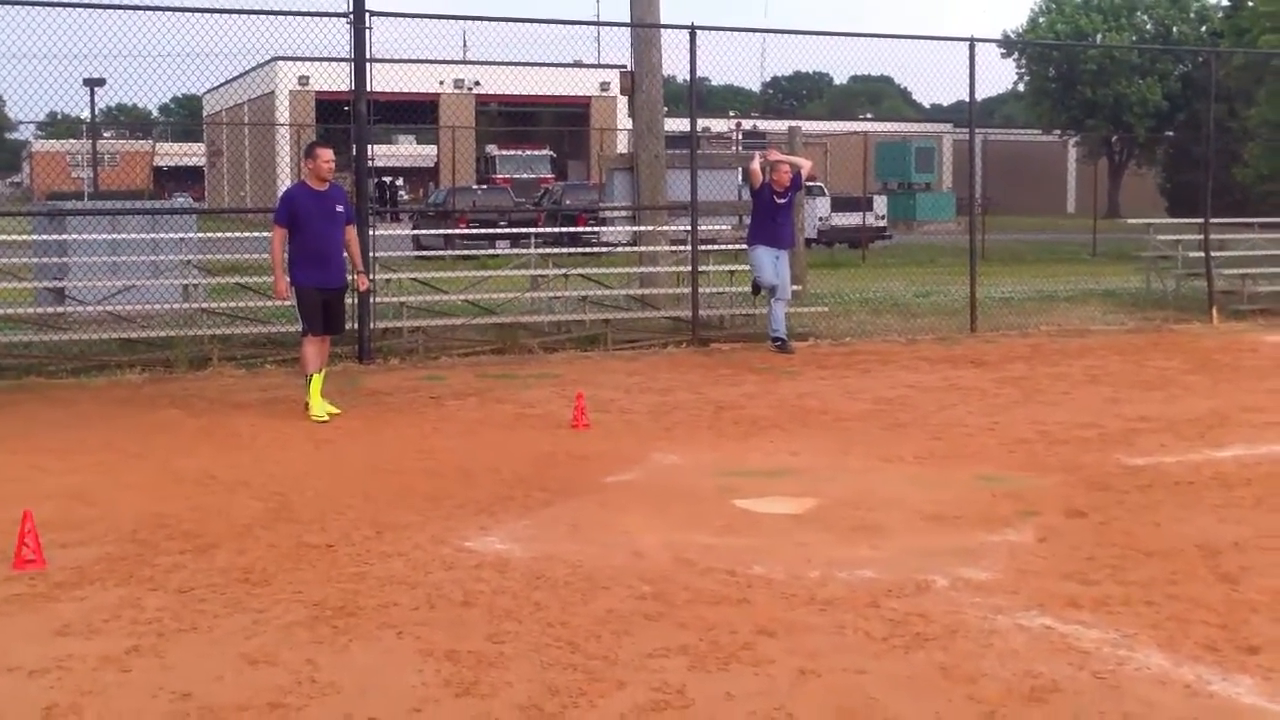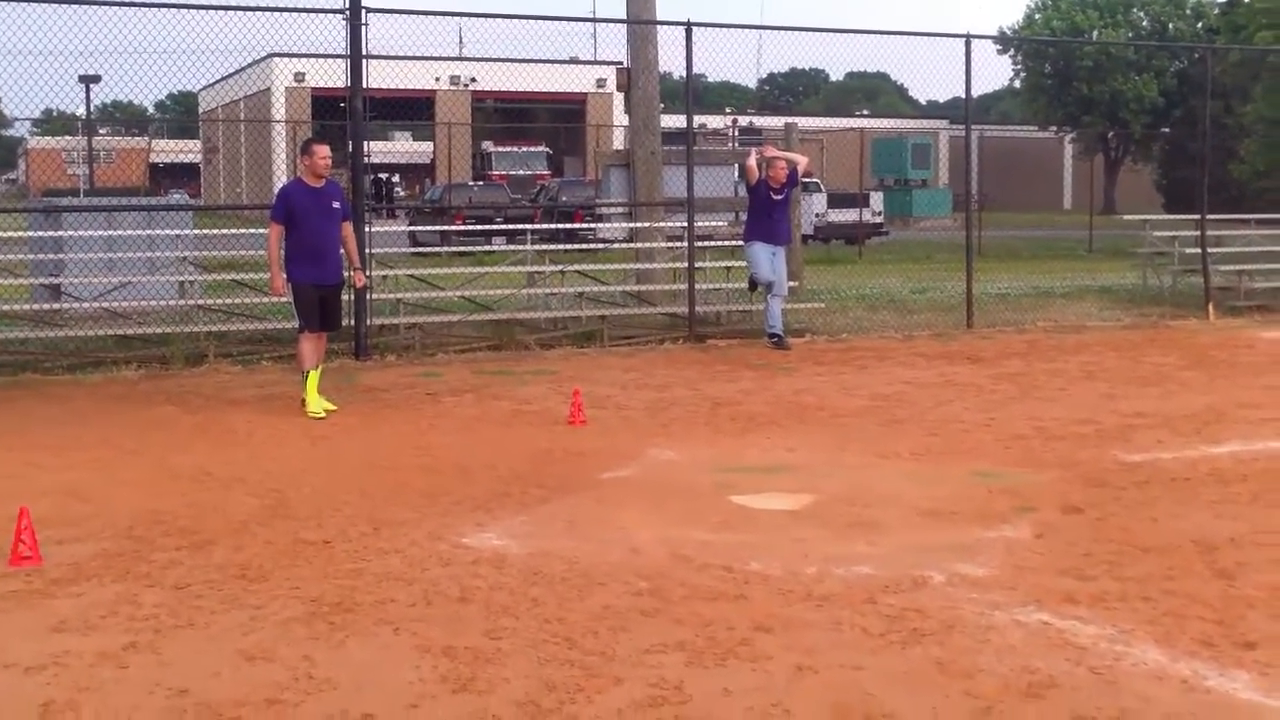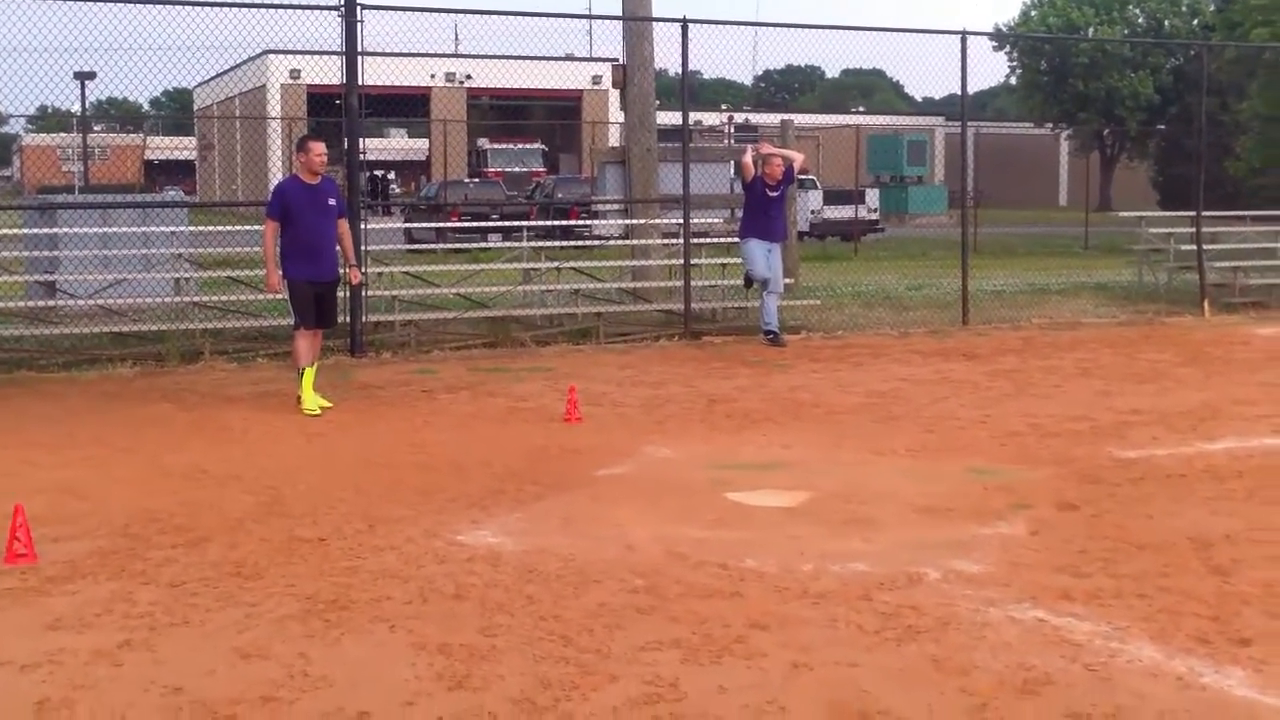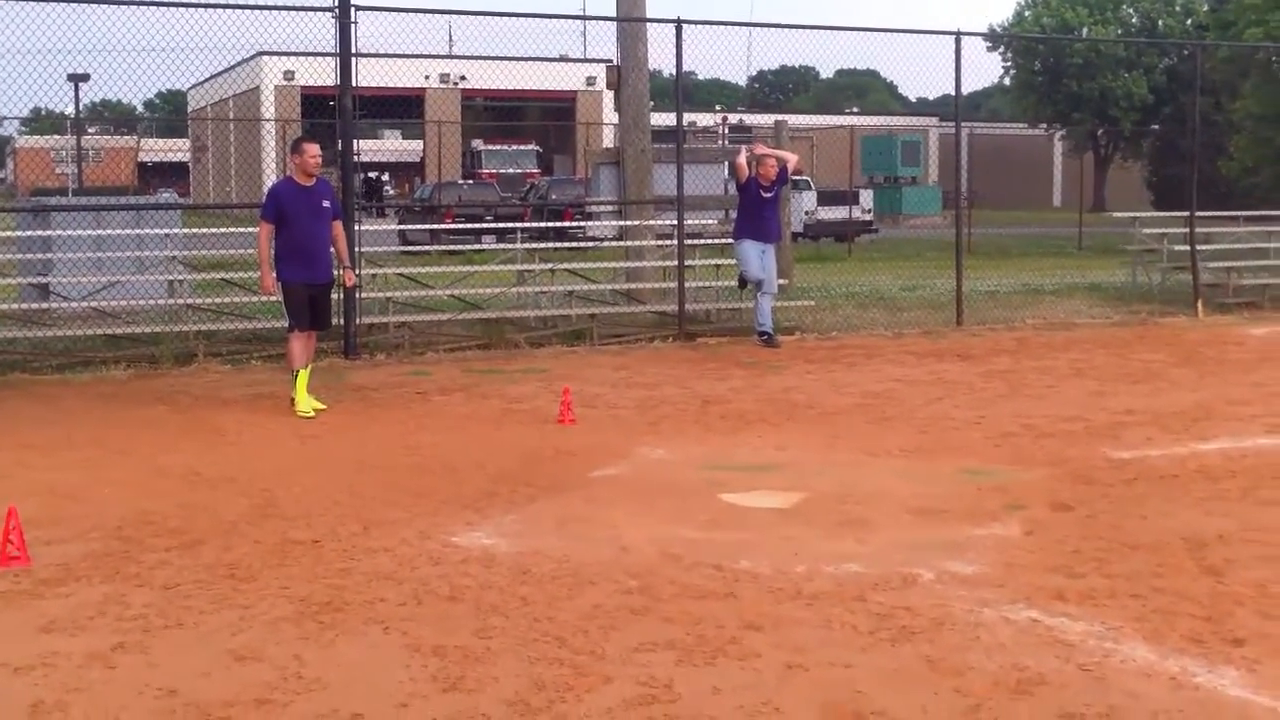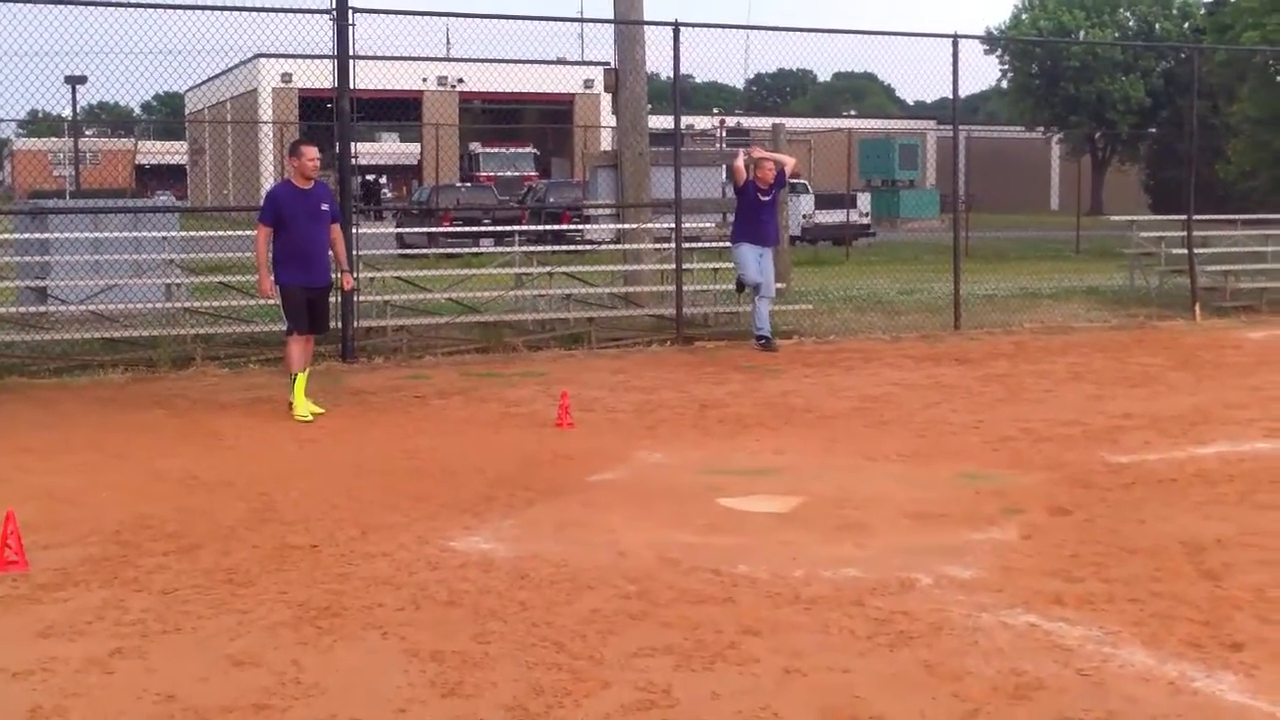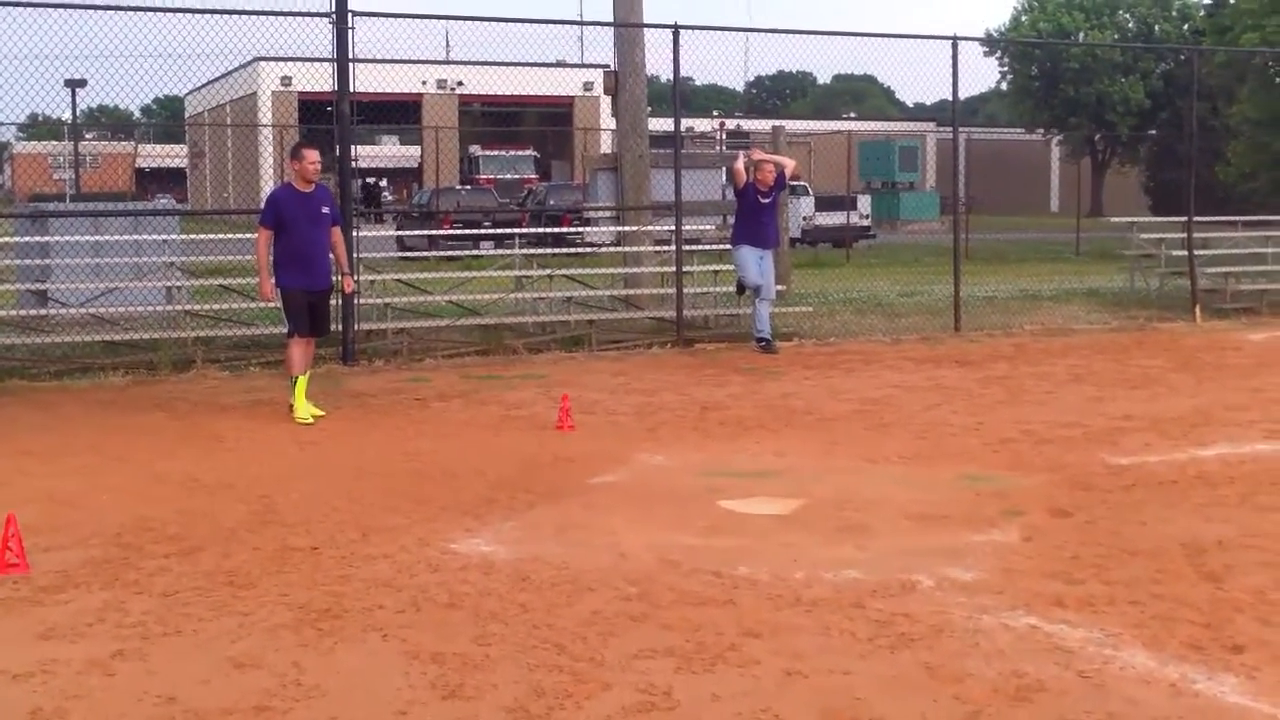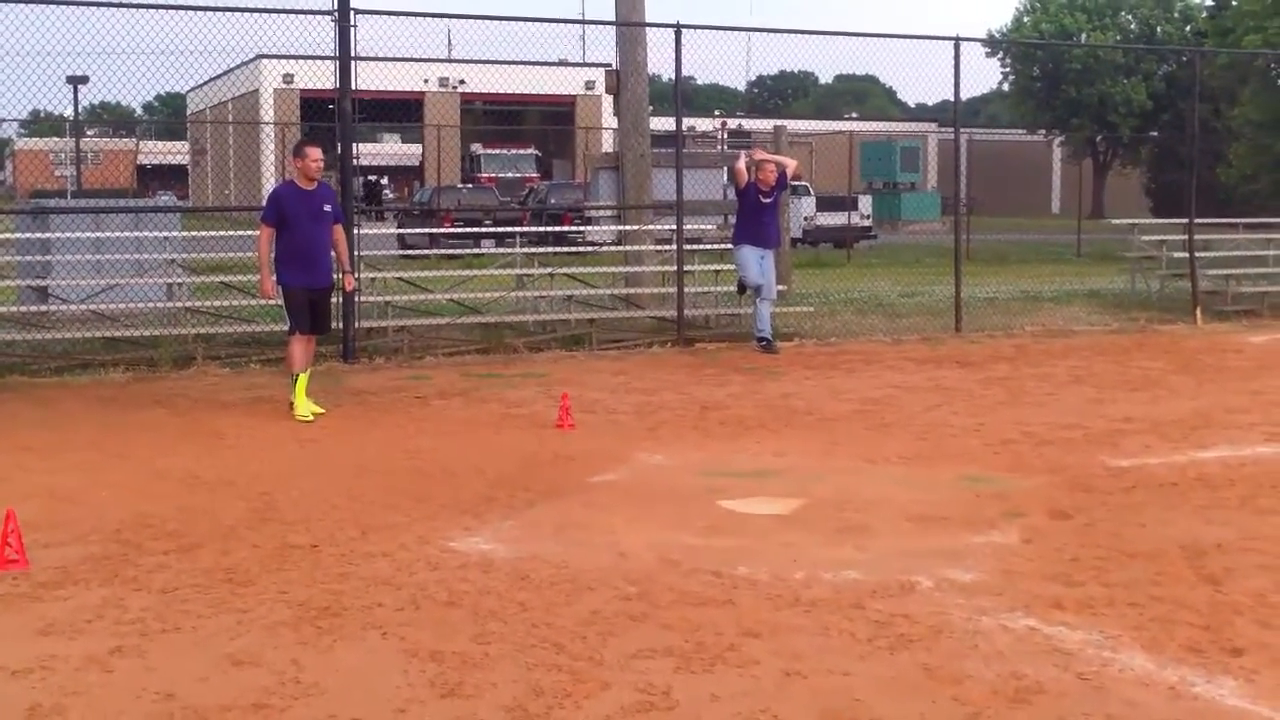
dt=0.1s
person 1, frame 1
left shoulder: (340, 195)
right shoulder: (293, 196)
left elbow: (349, 235)
right elbow: (278, 237)
left wrist: (359, 270)
right wrist: (279, 276)
left hip: (336, 280)
right hip: (306, 281)
left knee: (326, 336)
right knee: (312, 335)
left ankle: (317, 395)
right ankle: (313, 398)
person 1, frame 2
left shoulder: (336, 191)
right shoulder: (289, 192)
left elbow: (346, 231)
right elbow: (275, 234)
left wrist: (356, 266)
right wrist: (276, 272)
left hip: (333, 277)
right hip: (303, 278)
left knee: (323, 333)
right knee: (309, 332)
left ankle: (314, 391)
right ankle: (309, 394)
person 1, frame 3
left shoulder: (332, 188)
right shoulder: (285, 189)
left elbow: (342, 228)
right elbow: (270, 230)
left wrist: (352, 263)
right wrist: (271, 269)
left hip: (328, 274)
right hip: (298, 275)
left knee: (318, 329)
right knee: (304, 329)
left ankle: (309, 388)
right ankle: (305, 391)
person 1, frame 4
left shoulder: (327, 189)
right shoulder: (280, 191)
left elbow: (337, 230)
right elbow: (265, 233)
left wrist: (346, 265)
right wrist: (265, 271)
left hip: (322, 276)
right hip: (292, 277)
left knee: (312, 332)
right knee: (298, 331)
left ankle: (302, 390)
right ankle: (299, 394)
person 1, frame 5
left shoulder: (325, 192)
right shoulder: (278, 194)
left elbow: (335, 233)
right elbow: (263, 236)
left wrist: (345, 269)
right wrist: (264, 275)
left hip: (320, 279)
right hip: (290, 280)
left knee: (310, 335)
right knee: (296, 334)
left ankle: (301, 394)
right ankle: (297, 398)
person 1, frame 6
left shoulder: (326, 195)
right shoulder: (279, 197)
left elbow: (336, 236)
right elbow: (264, 239)
left wrist: (345, 272)
right wrist: (264, 278)
left hip: (321, 282)
right hip: (291, 283)
left knee: (311, 338)
right knee: (298, 337)
left ankle: (302, 397)
right ankle: (297, 400)
person 1, frame 7
left shoulder: (328, 194)
right shoulder: (281, 194)
left elbow: (337, 234)
right elbow: (265, 236)
left wrist: (347, 270)
right wrist: (265, 275)
left hip: (323, 280)
right hip: (293, 280)
left knee: (312, 335)
right knee: (299, 334)
left ankle: (301, 395)
right ankle: (298, 398)
person 2, frame 1
left shoulder: (791, 188)
right shoulder: (763, 190)
left elbow: (807, 164)
right elbow: (753, 169)
left wrist: (780, 157)
right wrist: (757, 158)
left hip: (782, 249)
right hip: (760, 246)
left knee: (781, 295)
right knee: (769, 281)
left ankle: (778, 338)
right ankle: (759, 281)
person 2, frame 2
left shoulder: (787, 184)
right shoulder: (759, 186)
left elbow: (804, 161)
right elbow: (750, 166)
left wrist: (777, 153)
right wrist: (754, 154)
left hip: (779, 245)
right hip: (757, 242)
left knee: (778, 291)
right knee: (766, 277)
left ankle: (774, 334)
right ankle: (755, 278)
person 2, frame 3
left shoulder: (783, 181)
right shoulder: (755, 183)
left elbow: (799, 157)
right elbow: (746, 162)
left wrist: (773, 150)
right wrist: (750, 151)
left hip: (775, 242)
right hip: (752, 239)
left knee: (774, 288)
right knee: (762, 274)
left ankle: (770, 331)
right ankle: (751, 274)
person 2, frame 4
left shoulder: (777, 182)
right shoulder: (749, 184)
left elbow: (793, 158)
right elbow: (740, 163)
left wrist: (767, 151)
right wrist: (744, 152)
left hip: (768, 243)
right hip: (746, 240)
left knee: (768, 289)
right knee: (756, 275)
left ankle: (764, 332)
right ankle: (745, 276)
person 2, frame 5
left shoulder: (775, 185)
right shoulder: (747, 187)
left elbow: (791, 161)
right elbow: (738, 166)
left wrist: (764, 154)
right wrist: (741, 155)
left hip: (766, 246)
right hip: (744, 244)
left knee: (765, 292)
right knee: (753, 279)
left ankle: (762, 336)
right ankle: (743, 279)
person 2, frame 6
left shoulder: (775, 187)
right shoulder: (747, 189)
left elbow: (791, 164)
right elbow: (737, 169)
left wrist: (764, 156)
right wrist: (741, 157)
left hip: (766, 249)
right hip: (744, 246)
left knee: (766, 295)
right knee: (754, 281)
left ankle: (762, 338)
right ankle: (744, 281)
person 2, frame 7
left shoulder: (777, 187)
right shoulder: (748, 189)
left elbow: (792, 163)
right elbow: (739, 168)
left wrist: (765, 156)
right wrist: (743, 157)
left hip: (768, 249)
right hip: (745, 246)
left knee: (767, 294)
right knee: (755, 281)
left ankle: (763, 338)
right ankle: (745, 281)
